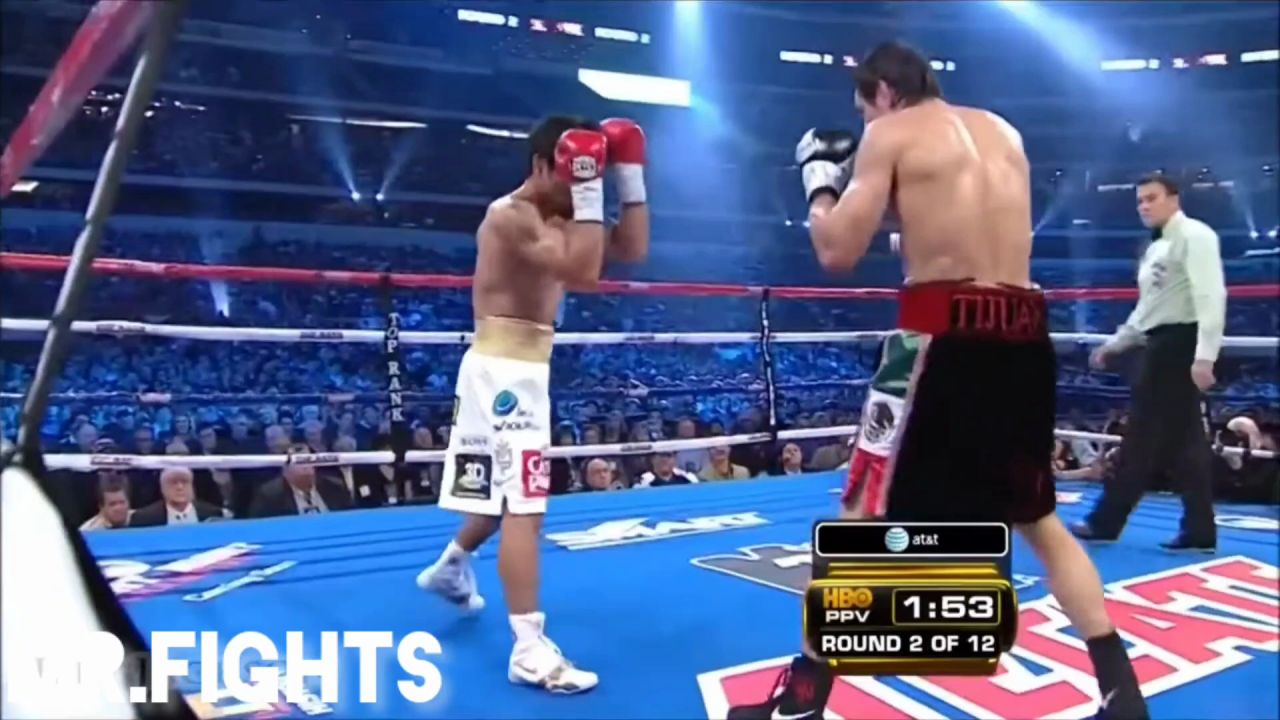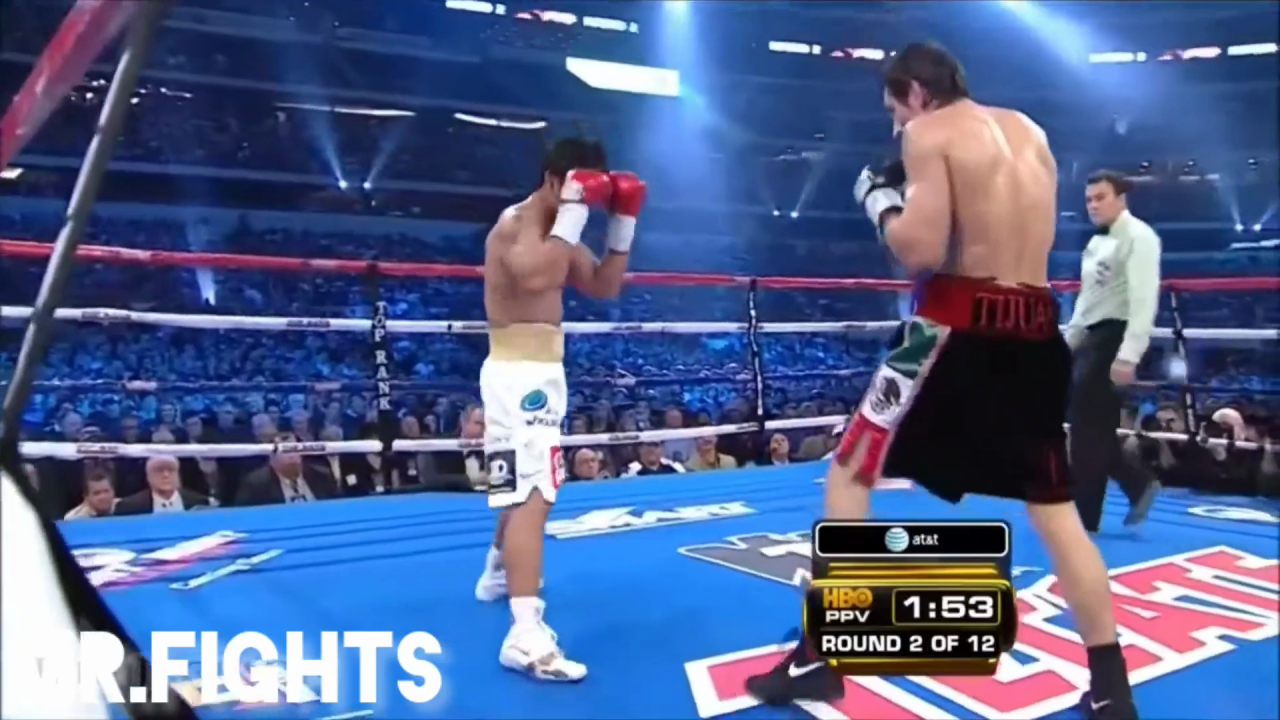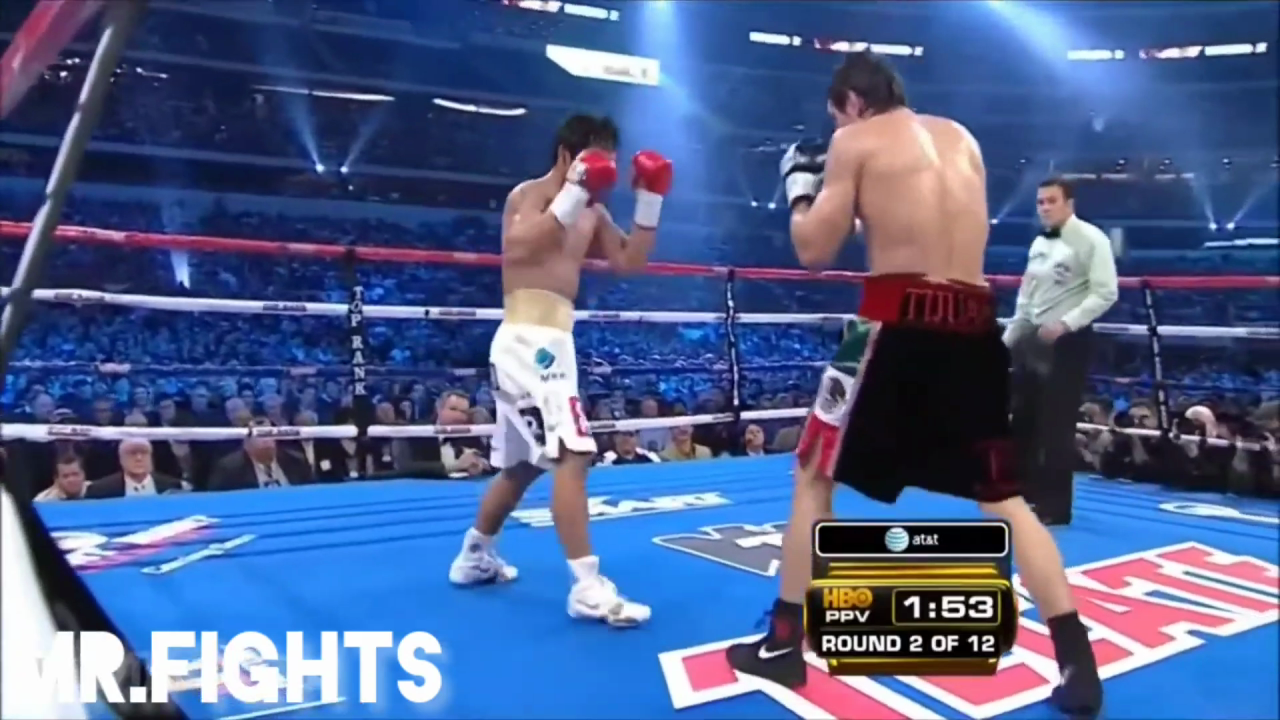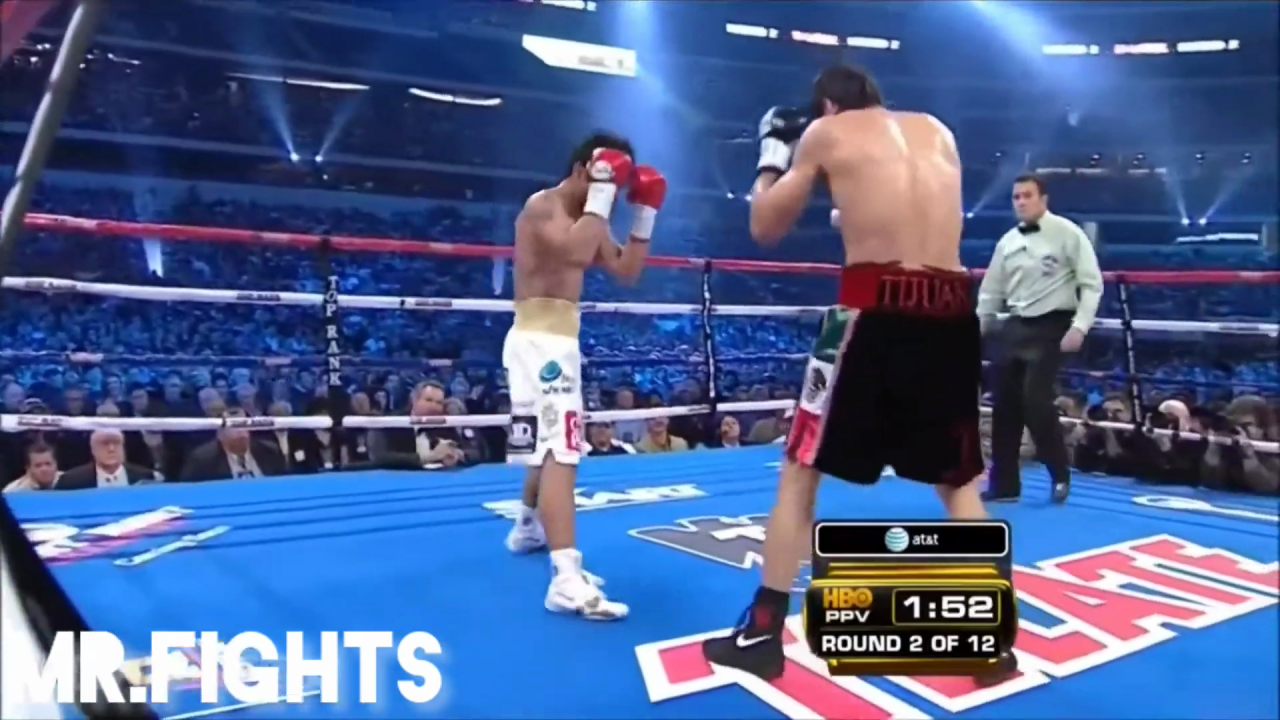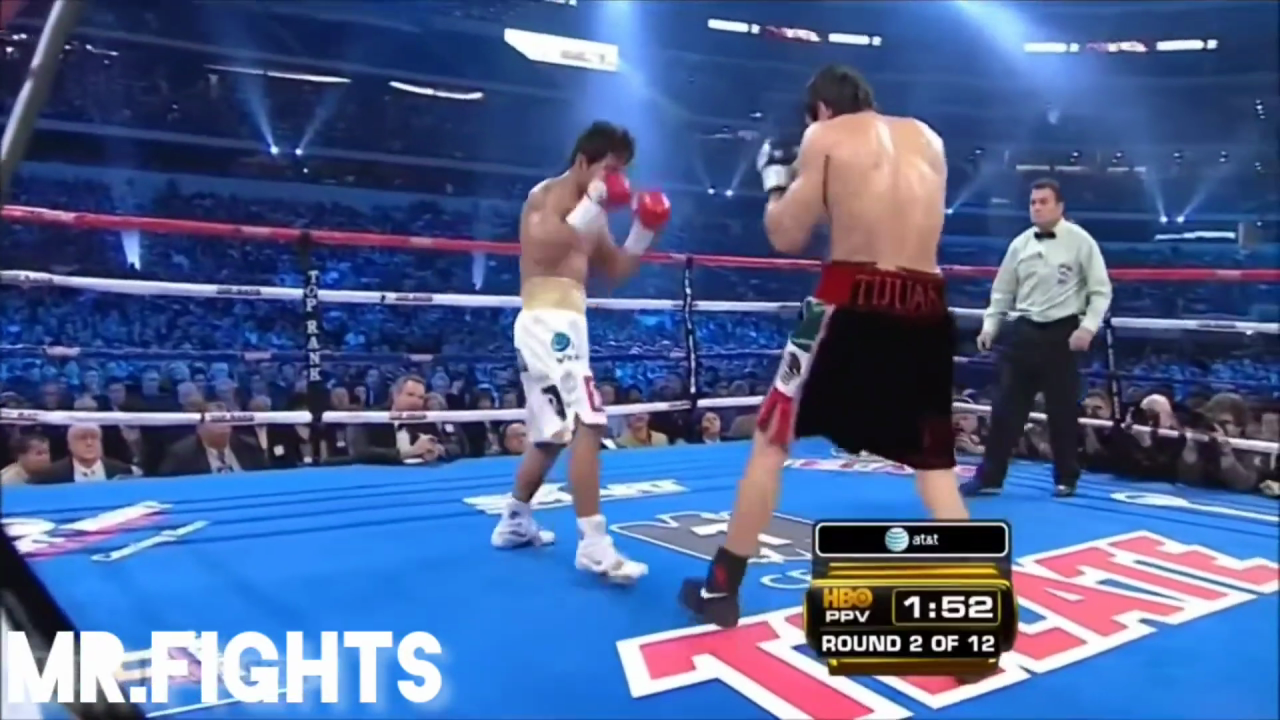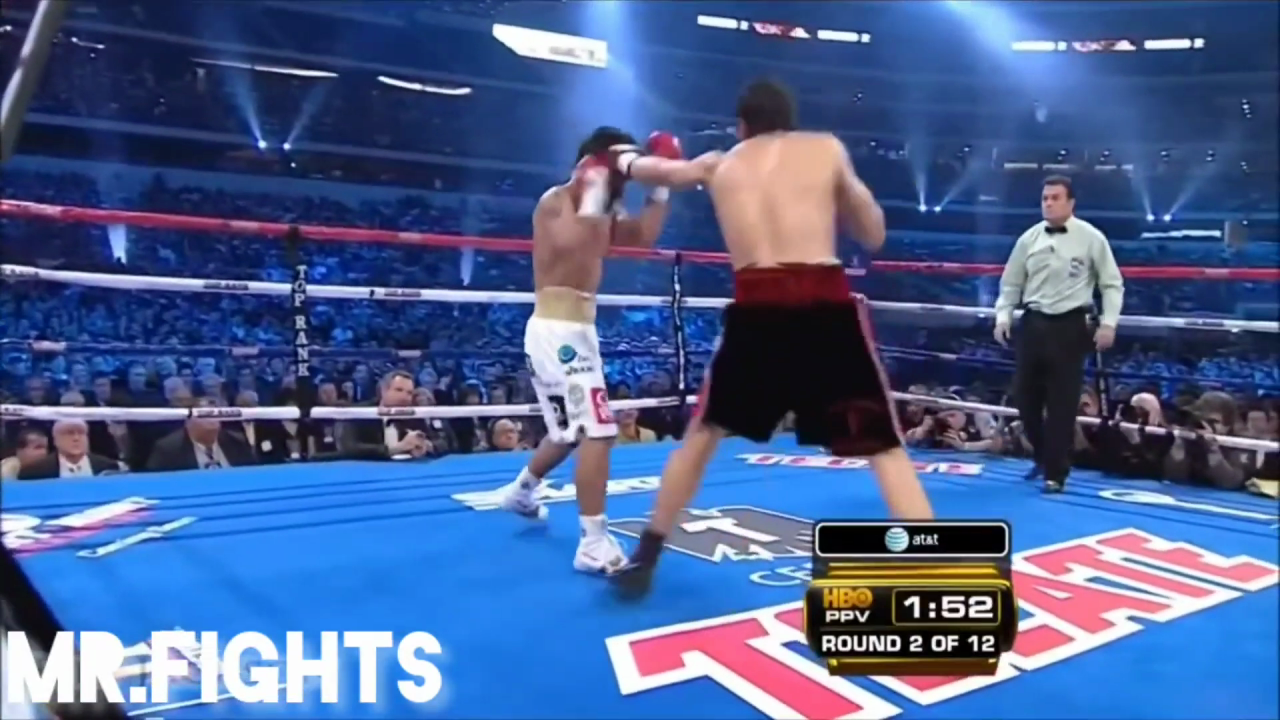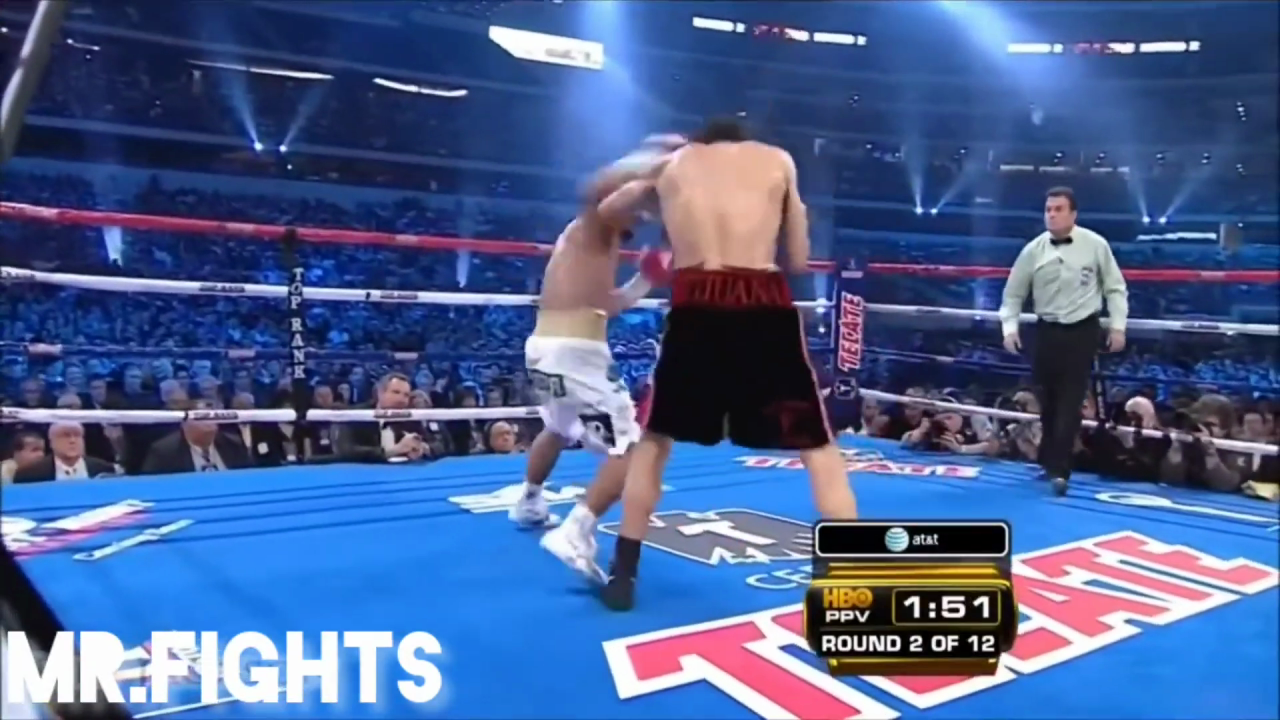
dt=0.3s
person 1, frame 1
left shoulder: (893, 133)
right shoulder: (1003, 132)
left elbow: (837, 250)
left wrist: (820, 171)
left hip: (944, 331)
right hip: (1021, 331)
right knee: (1038, 518)
person 1, frame 2
left shoulder: (930, 132)
right shoulder: (1028, 131)
left elbow: (922, 252)
left wrist: (882, 199)
left hip: (960, 325)
right hip: (1034, 326)
left knee: (850, 474)
right knee: (1054, 509)
left ankle: (813, 661)
person 1, frame 3
left shoulder: (857, 140)
right shoulder: (960, 137)
left elbow: (814, 248)
left wrist: (800, 180)
left hip: (898, 321)
right hip: (974, 324)
left knee: (816, 476)
right knee: (1003, 498)
left ankle: (782, 644)
right ankle: (1076, 661)
person 1, frame 4
left shoulder: (829, 132)
right shoulder: (936, 131)
left elbow: (765, 227)
left wrist: (775, 151)
left hip: (876, 307)
right hip: (951, 309)
left knee: (802, 467)
right knee: (957, 480)
left ankle: (761, 633)
person 1, frame 5
left shoulder: (824, 137)
right shoulder: (927, 138)
left elbow: (786, 238)
left wrist: (777, 176)
left hip: (851, 304)
right hip: (924, 308)
left knee: (771, 440)
right knee: (935, 467)
left ankle: (721, 588)
person 1, frame 6
left shoulder: (719, 165)
right shoulder: (827, 150)
left elbow: (652, 170)
right elbow: (874, 236)
left wrist: (627, 160)
left hip: (755, 307)
right hip: (827, 303)
left knee: (703, 433)
right knee: (887, 453)
left ankle: (643, 561)
person 1, frame 7
left shoulder: (674, 164)
right shoulder: (778, 160)
right elbow: (798, 258)
left hip: (694, 308)
right hip: (765, 308)
left knee: (655, 440)
right knee: (820, 451)
left ankle: (622, 574)
person 2, frame 1
left shoulder: (558, 215)
right shoulder: (512, 215)
left elbow: (632, 249)
right elbow: (582, 272)
left wrist: (629, 174)
right wrist: (589, 190)
left hip: (522, 371)
right hip: (503, 371)
left knee: (503, 493)
right knee: (521, 503)
left ankle: (451, 567)
right ankle: (530, 650)
person 2, frame 2
left shoulder: (555, 232)
right shoulder: (518, 223)
left elbow: (604, 286)
right elbow: (535, 279)
left wrist: (623, 219)
right wrist: (573, 213)
left hip: (537, 370)
right hip: (521, 373)
left knee: (526, 486)
right knee: (536, 494)
left ankle: (499, 574)
right ankle: (527, 635)
person 2, frame 3
left shoulder: (592, 213)
right shoulder: (530, 196)
left elbow: (633, 261)
right elbow: (520, 249)
left wrist: (650, 198)
right wrist: (570, 195)
left hip: (549, 339)
right hip: (529, 340)
left knee: (522, 463)
right knee: (569, 454)
left ankle: (474, 556)
right ankle: (588, 586)
person 2, frame 4
left shoulder: (585, 215)
right shoulder: (544, 205)
left elbow: (626, 269)
right elbow: (576, 252)
left wrist: (645, 209)
right wrist: (602, 191)
left hip: (556, 343)
right hip: (540, 344)
left knee: (555, 448)
right knee: (561, 456)
left ankle: (528, 525)
right ankle: (568, 580)
person 2, frame 5
left shoulder: (592, 210)
right shoulder: (548, 194)
left elbow: (616, 271)
right elbow: (545, 248)
left wrist: (645, 228)
right wrist: (595, 203)
left hip: (563, 324)
right hip: (547, 324)
left knee: (552, 434)
right knee: (585, 428)
left ankle: (514, 523)
right ankle: (594, 545)
person 2, frame 6
left shoulder: (600, 208)
right shoulder: (556, 201)
left elbow: (645, 236)
right elbow: (572, 248)
left wrist: (661, 180)
right wrist: (597, 191)
left hip: (574, 330)
right hip: (558, 331)
left knee: (572, 430)
right knee: (596, 431)
left ankle: (522, 490)
right ankle: (595, 545)
person 2, frame 7
left shoulder: (591, 239)
right shoulder: (596, 221)
right elbow: (597, 188)
left wrist: (642, 280)
right wrist: (646, 161)
left hip: (544, 349)
right hip: (577, 350)
left knee: (559, 432)
right knee: (631, 450)
left ankle: (530, 502)
right ankle: (574, 535)
person 3, frame 1
left shoulder: (1194, 237)
right shoulder: (1155, 248)
left elbow: (1210, 298)
left wrist: (1204, 356)
right wrist: (1114, 344)
left hip: (1176, 344)
right hip: (1162, 344)
left knee: (1144, 436)
right knee: (1182, 440)
left ankle: (1105, 522)
right ankle: (1199, 530)
person 3, frame 2
left shoulder: (1138, 238)
right shoulder: (1097, 243)
left elbow: (1144, 300)
left wrist: (1128, 355)
right wrist: (1068, 342)
left hip: (1114, 340)
right hip: (1096, 340)
left knee: (1090, 428)
right knee: (1095, 427)
left ankle: (1083, 515)
right ankle: (1138, 483)
person 3, frame 3
left shoulder: (1090, 239)
right shoulder: (1039, 245)
left elbow: (1105, 293)
left wrist: (1066, 324)
right wrist: (1010, 337)
left hip: (1068, 341)
right hip: (1035, 339)
left knee: (1055, 424)
right knee: (1023, 419)
left ankle: (1055, 508)
right ankle: (1032, 494)
person 3, frame 4
left shoulder: (1068, 234)
right shoulder: (1007, 241)
left elbow: (1092, 284)
right elbow: (991, 291)
left wrist: (1080, 327)
left hip: (1050, 329)
right hip: (1015, 328)
left knee: (1036, 404)
right knee: (1005, 407)
left ankle: (1060, 475)
right ankle: (1004, 484)
person 3, frame 5
left shoulder: (1081, 242)
right shoulder: (1020, 245)
left elbow: (1101, 290)
right elbow: (1003, 291)
left wrist: (1088, 327)
right wrist: (989, 326)
left hip: (1060, 333)
right hip: (1025, 330)
left knee: (1062, 409)
right knee: (1007, 403)
left ankle: (1066, 477)
right ankle: (990, 476)
person 3, frame 6
left shoulder: (1091, 238)
right shoulder: (1029, 238)
left elbow: (1112, 284)
right elbow: (1011, 283)
left wrist: (1108, 323)
right wrist: (1003, 316)
left hip: (1069, 327)
right hip: (1033, 323)
left knee: (1062, 403)
right knee: (1025, 397)
left ankle: (1055, 472)
right ankle: (1044, 457)
person 3, frame 7
left shoulder: (1096, 245)
right shoulder: (1033, 250)
left elbow: (1115, 288)
right elbow: (1013, 293)
left wrist: (1118, 326)
right wrist: (1010, 328)
left hip: (1083, 331)
right hip: (1048, 332)
left knee: (1070, 401)
right knee: (1050, 401)
left ankle: (1061, 470)
right ankle: (1052, 462)
